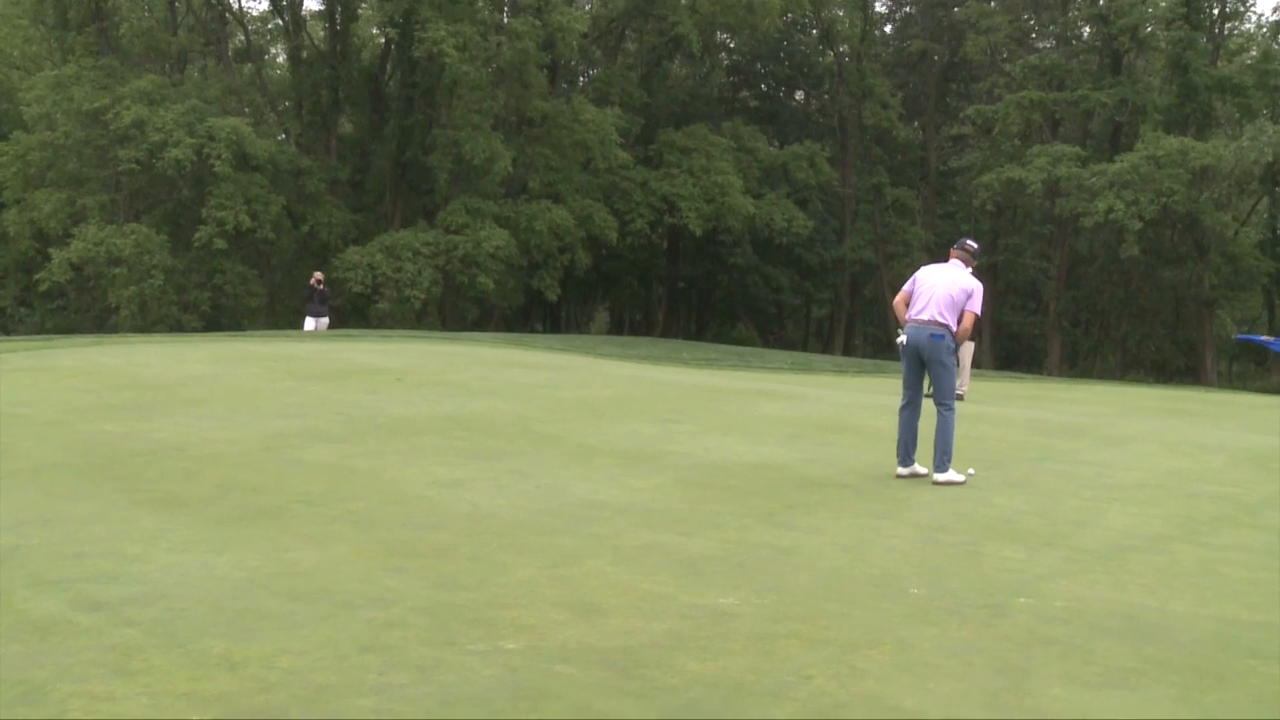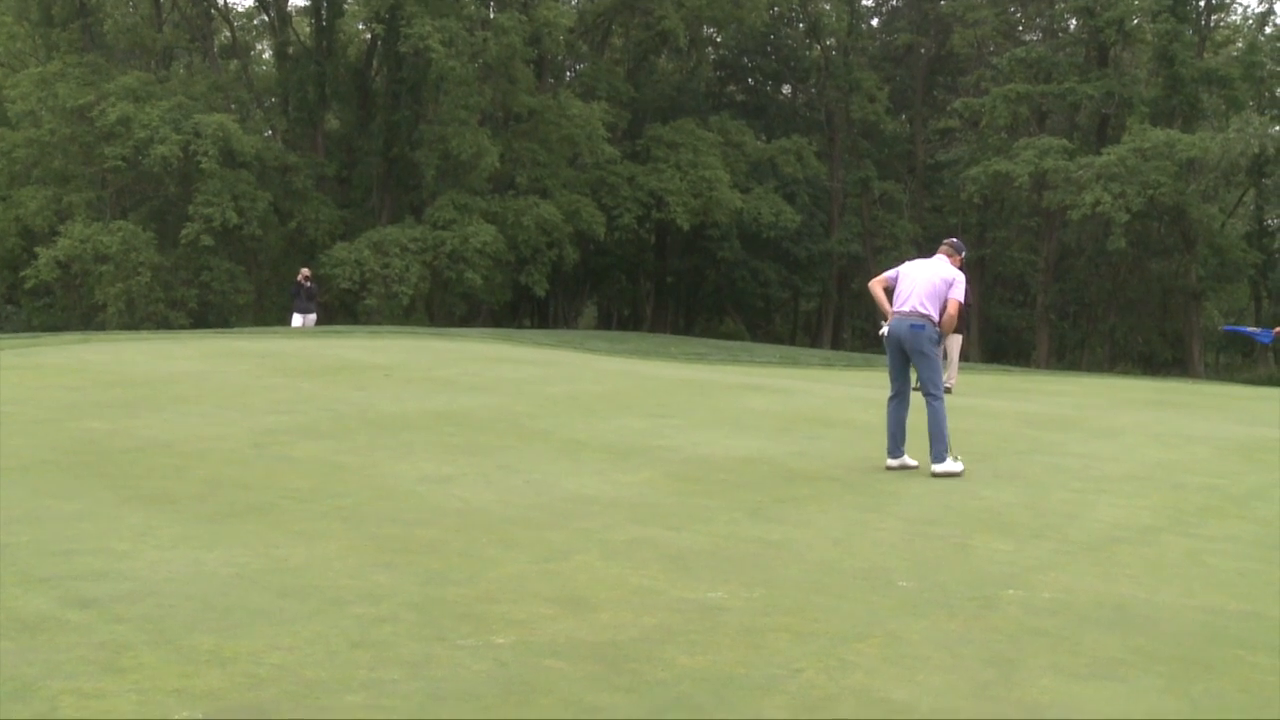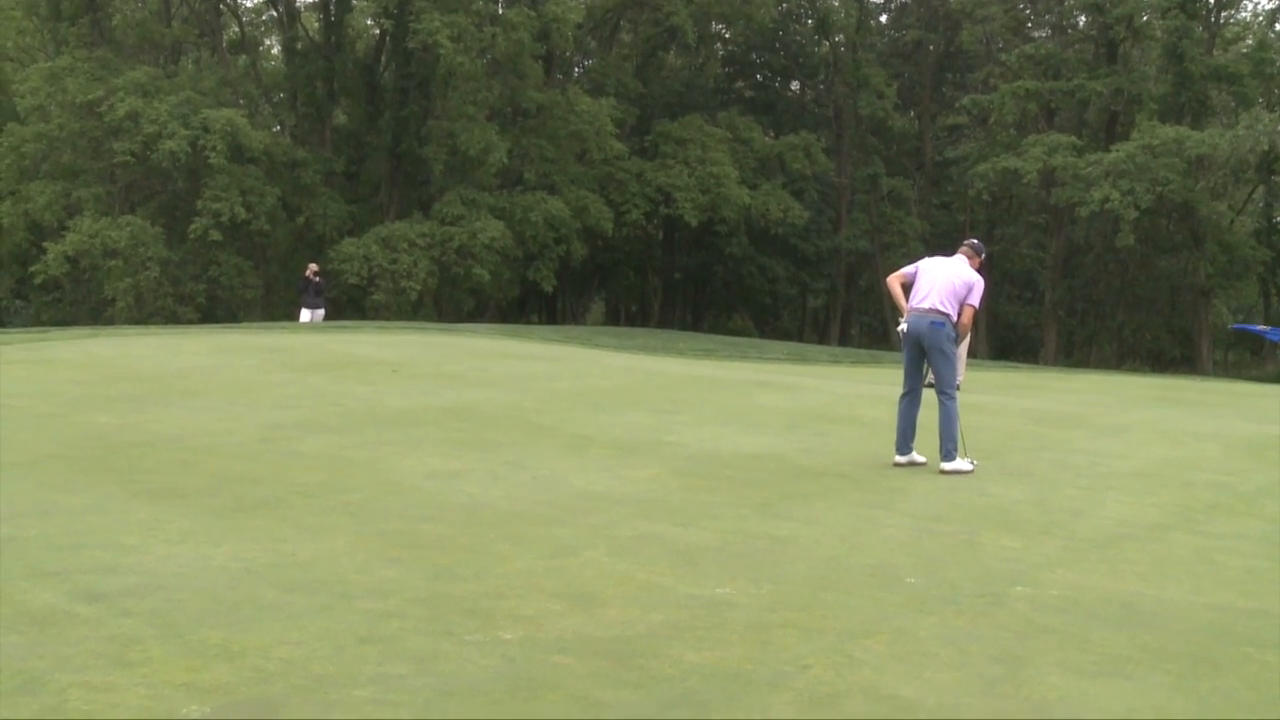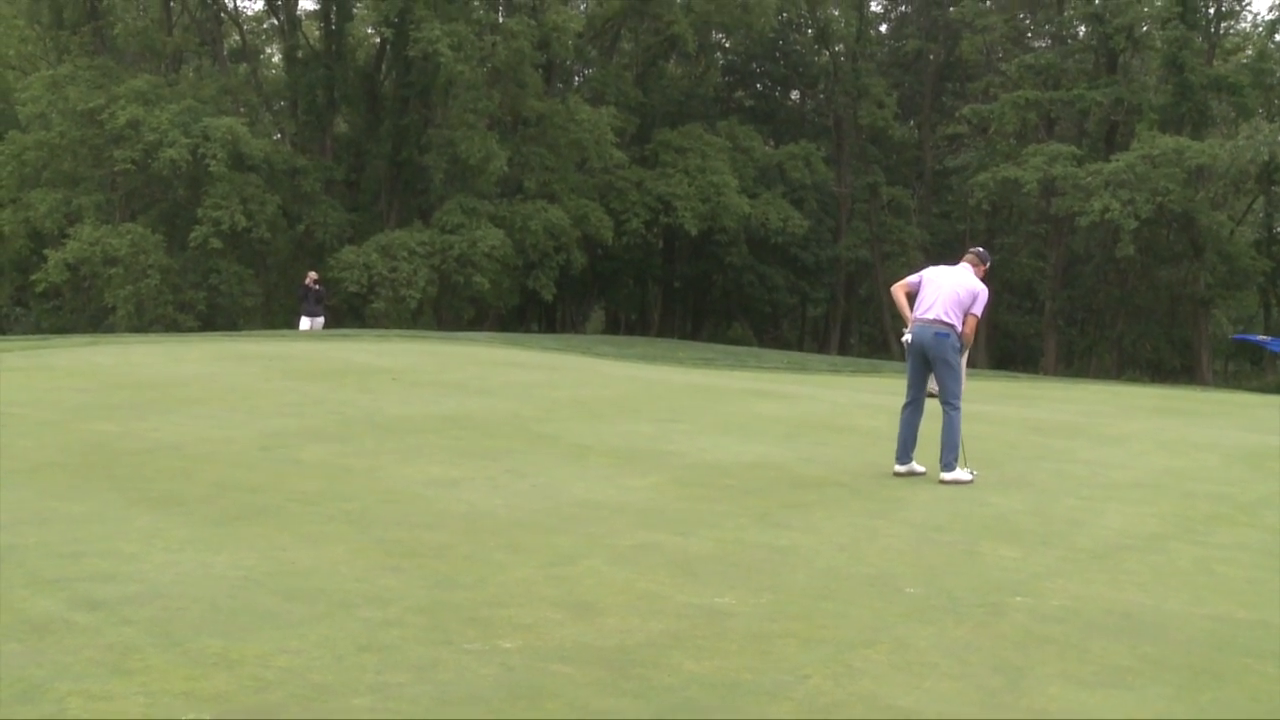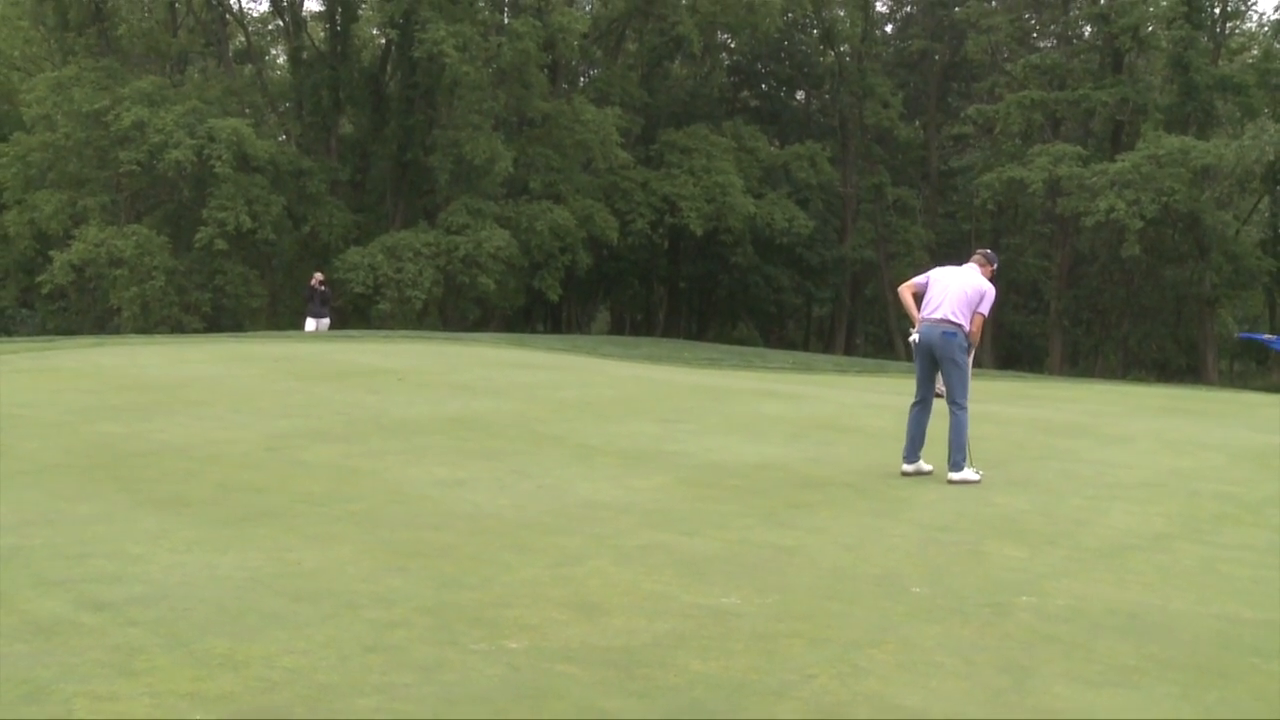
dt=1s
person 1, frame 1
left shoulder: (926, 270)
right shoulder: (973, 284)
left elbow: (898, 302)
right elbow: (966, 326)
right wrist: (953, 349)
left hip: (911, 334)
right hip: (939, 338)
left knee: (910, 401)
right knee: (945, 406)
left ankle: (905, 463)
right ankle: (942, 469)
person 1, frame 2
left shoulder: (910, 265)
right shoulder: (956, 274)
left elbow: (874, 284)
right elbow: (951, 314)
left wrist: (890, 315)
right wrist: (940, 340)
left hip: (895, 327)
right hip: (921, 329)
left knee: (898, 393)
right knee: (934, 396)
left ankle: (895, 455)
right ankle: (940, 460)
person 1, frame 3
left shoulder: (929, 261)
right shoulder: (975, 277)
left elbow: (892, 279)
right elbow: (965, 321)
left wrist: (906, 312)
right wrist: (955, 344)
left hip: (913, 323)
right hip: (939, 326)
left knee: (911, 390)
right knee: (946, 394)
left ankle: (904, 452)
right ankle: (949, 458)
person 1, frame 4
left shoulder: (933, 271)
right shoulder: (979, 287)
left elbow: (897, 289)
right elbow: (968, 330)
left wrist: (911, 322)
right wrist: (960, 354)
left hip: (917, 333)
right hip: (943, 337)
left knee: (913, 399)
right knee: (951, 405)
left ankle: (903, 461)
right ankle: (949, 468)
person 1, frame 5
left shoulder: (941, 271)
right shoulder: (986, 286)
left elbow: (904, 289)
right elbow: (975, 329)
left wrist: (918, 322)
right wrist: (968, 353)
left hip: (925, 333)
right hip: (951, 337)
left knee: (922, 399)
right knee: (958, 405)
left ankle: (911, 460)
right ankle: (957, 468)
